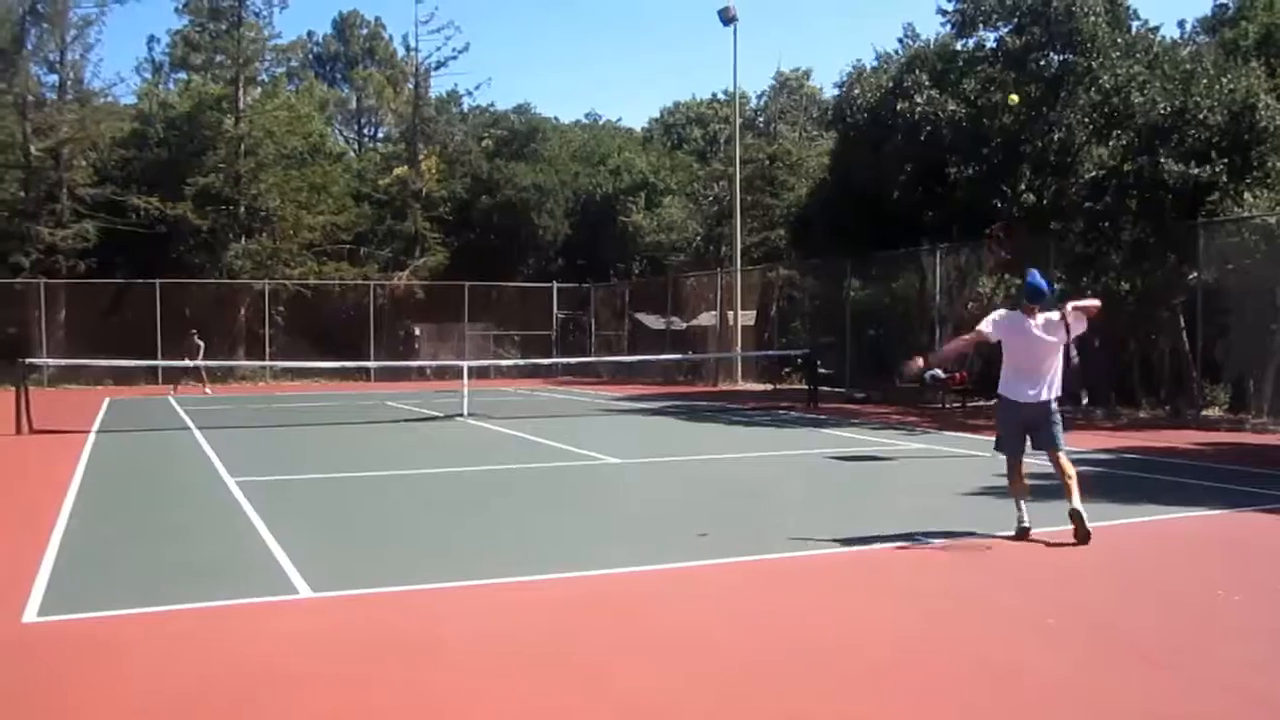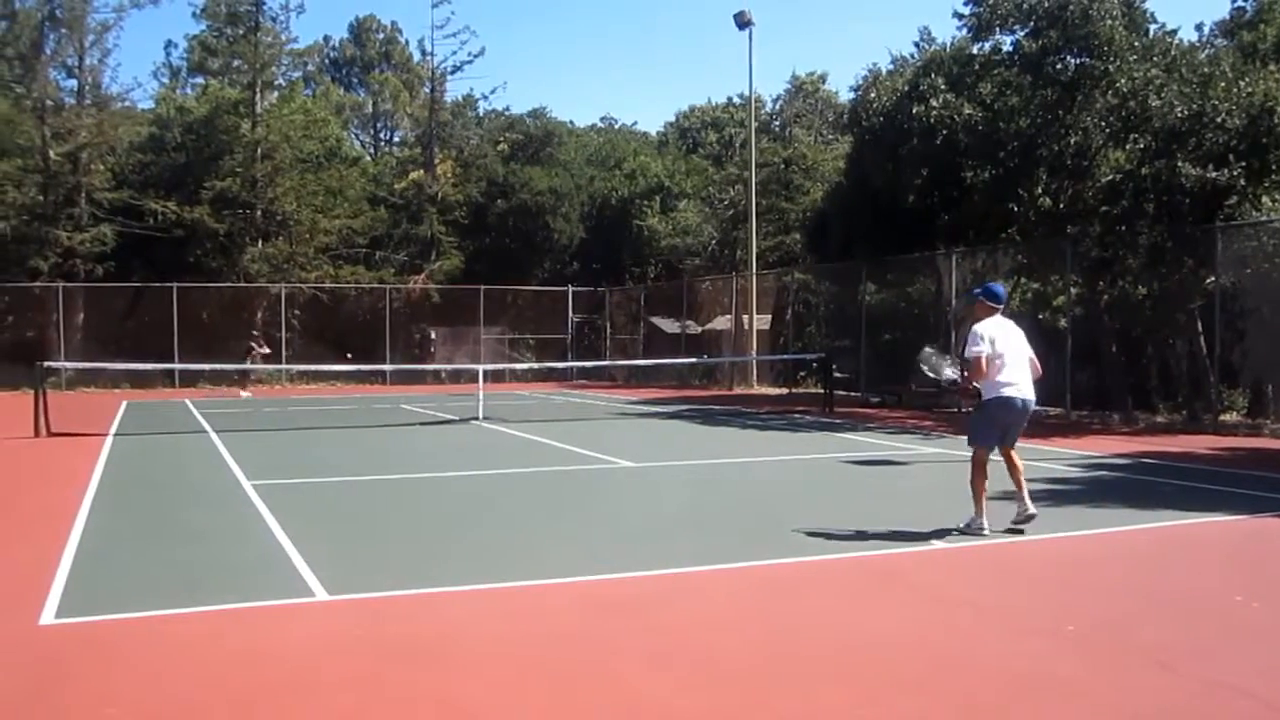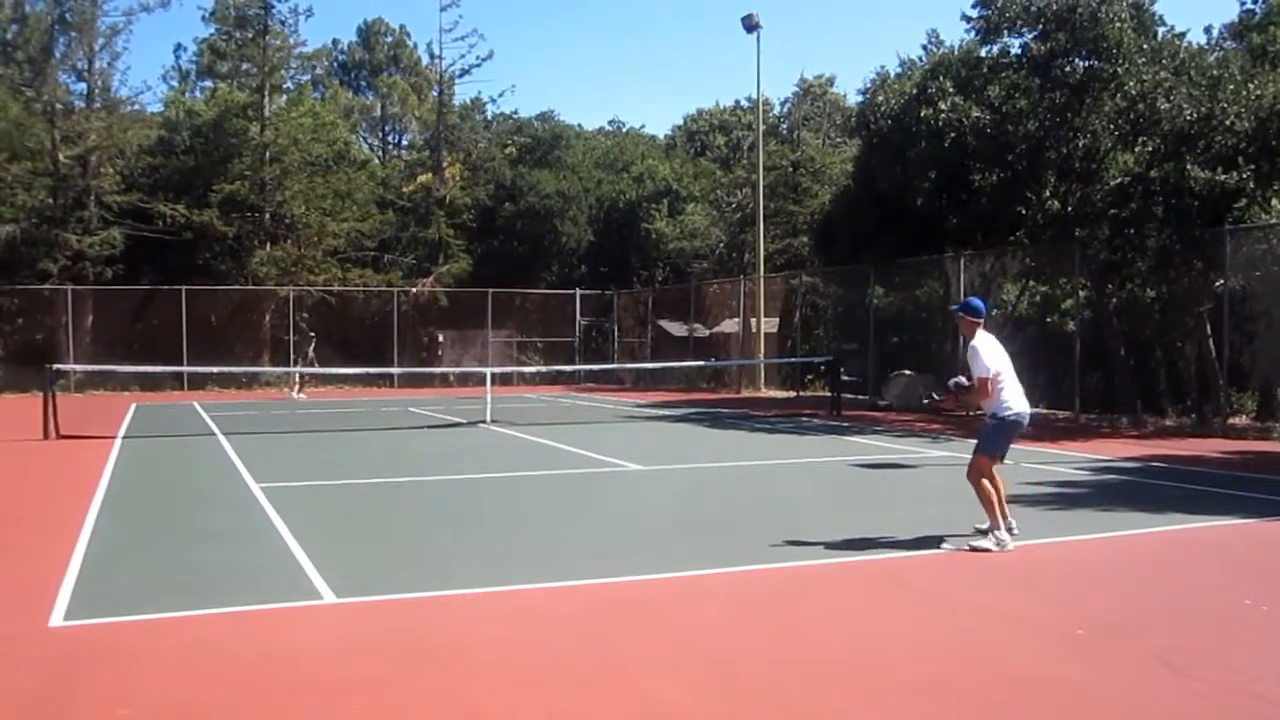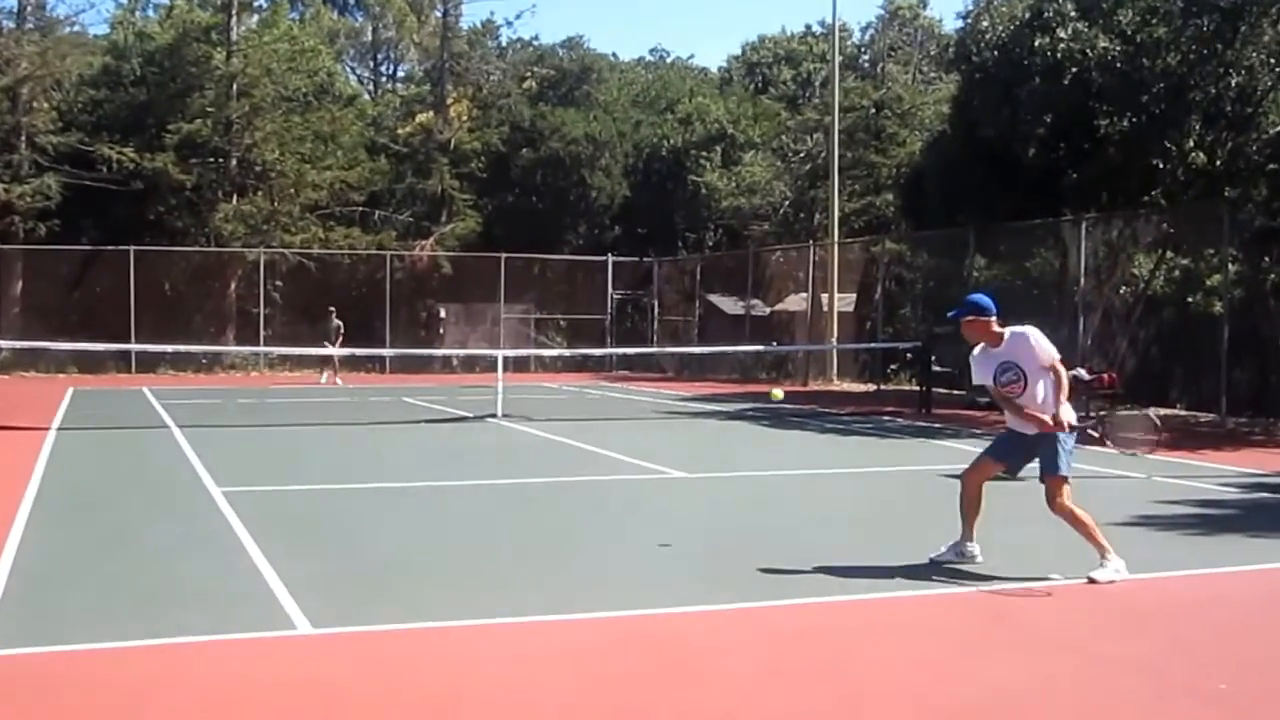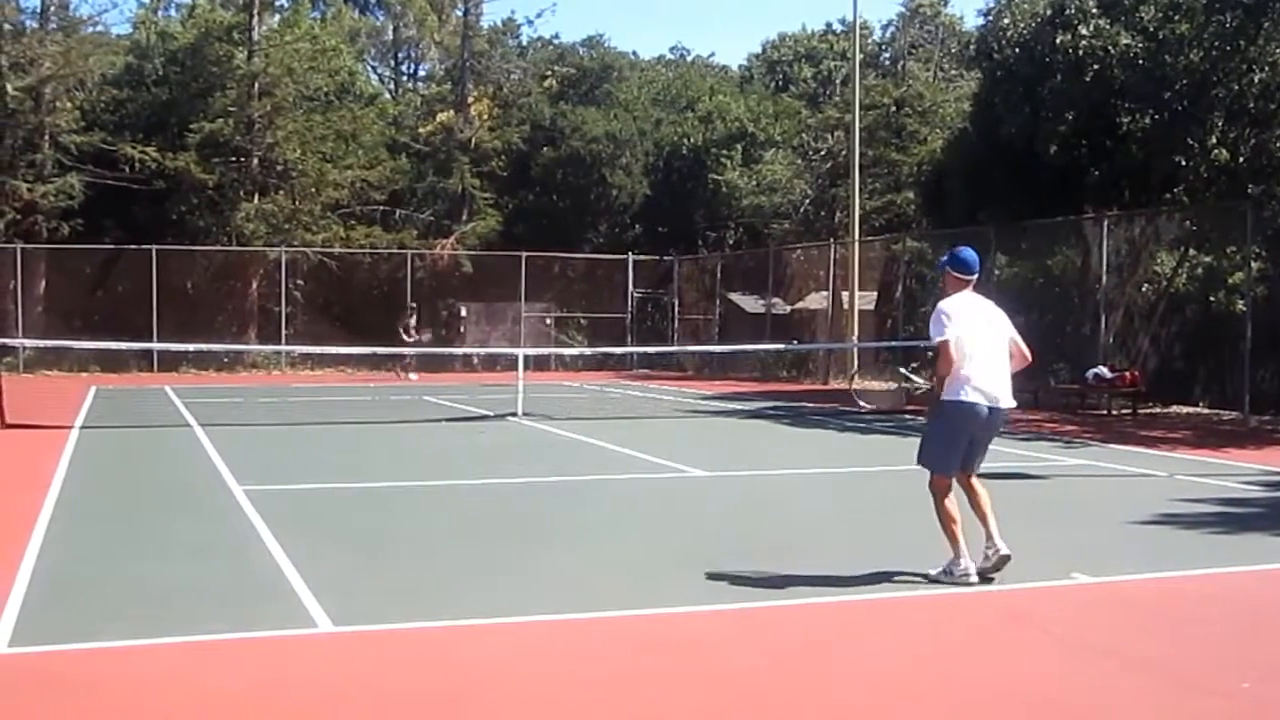
dt=1s
person 1, frame 1
left shoulder: (1006, 319)
right shoulder: (1058, 323)
left elbow: (967, 340)
right elbow: (1095, 305)
left wrist: (928, 360)
left hip: (1012, 402)
right hip: (1043, 403)
left knee: (1014, 461)
right knee: (1060, 459)
left ankle: (1023, 520)
right ankle: (1076, 507)
person 1, frame 2
left shoulder: (980, 329)
right shoulder: (1016, 330)
left elbow: (979, 370)
right elbow: (1036, 370)
left wrist: (967, 379)
left hip: (999, 400)
right hip: (1026, 399)
left knee: (979, 459)
right knee: (1008, 451)
left ankle: (979, 519)
right ankle: (1025, 504)
person 1, frame 3
left shoulder: (977, 347)
right shoulder: (986, 342)
left elbow: (984, 392)
left wrist: (960, 399)
right wrist: (967, 392)
left hip: (1007, 414)
right hip: (1007, 413)
left knee: (977, 472)
right knee: (982, 469)
left ankle: (1002, 534)
right ankle: (1000, 518)
person 1, frame 4
left shoulder: (1027, 337)
right shoulder: (979, 356)
left elbow: (1059, 373)
right elbow: (1005, 400)
left wrist: (1060, 409)
right wrist: (1035, 418)
left hip: (1054, 428)
right hip: (1019, 430)
left knee: (1057, 501)
right knee: (971, 477)
left ankle: (1111, 560)
right ankle: (966, 546)
person 1, frame 5
left shoulder: (946, 307)
right shoulder: (994, 310)
left elbow: (947, 359)
right elbow: (1023, 357)
left wrist: (935, 377)
left hip: (961, 402)
right hip: (997, 405)
left knee: (940, 486)
right knee: (966, 475)
left ankle: (960, 563)
right ankle: (995, 544)
